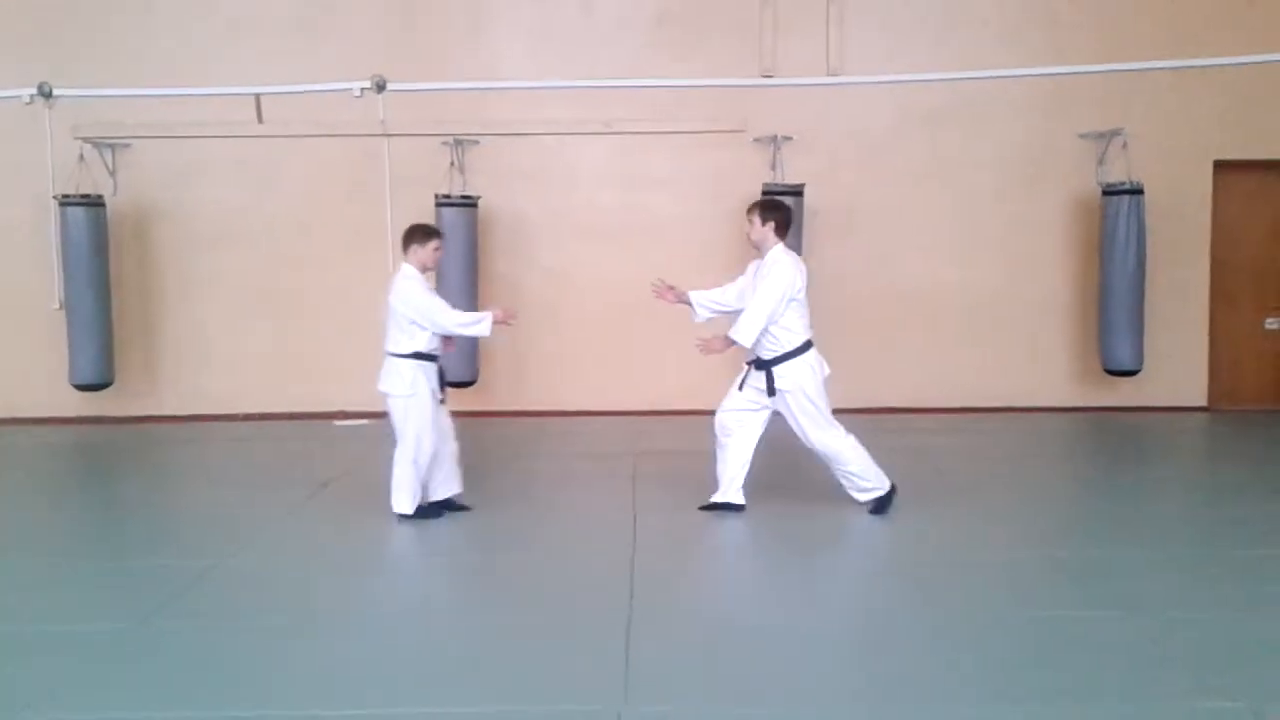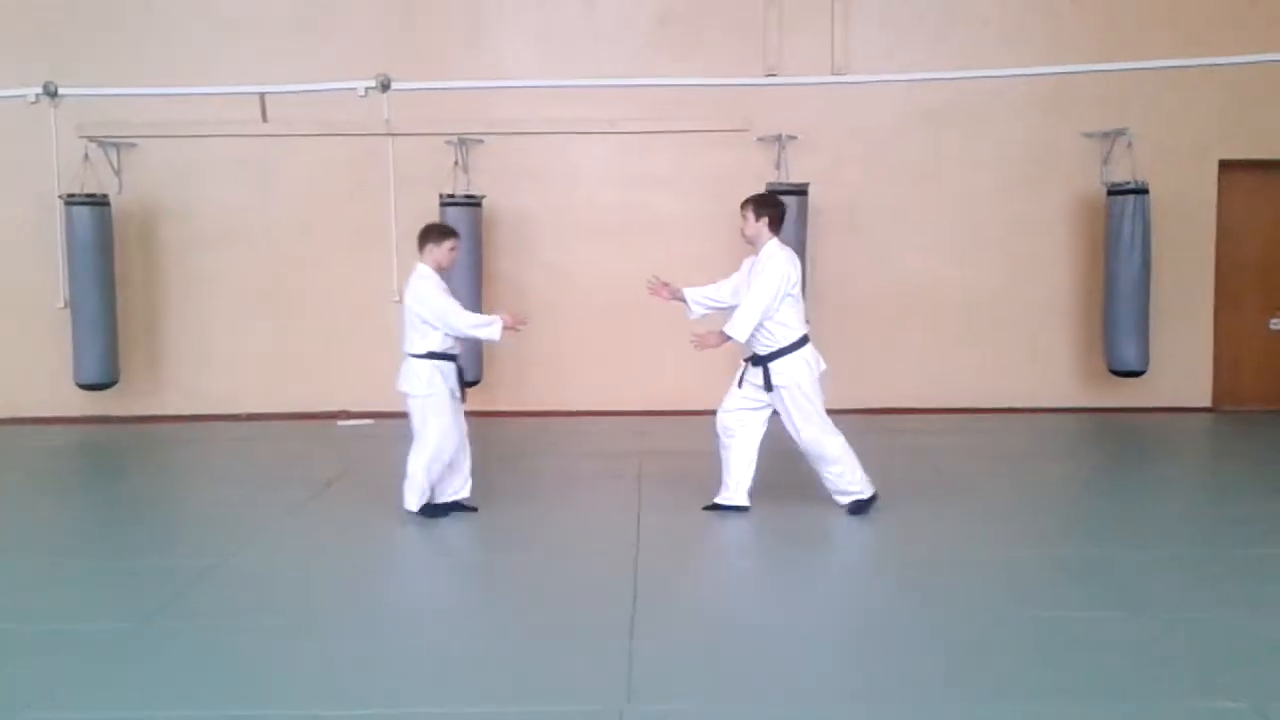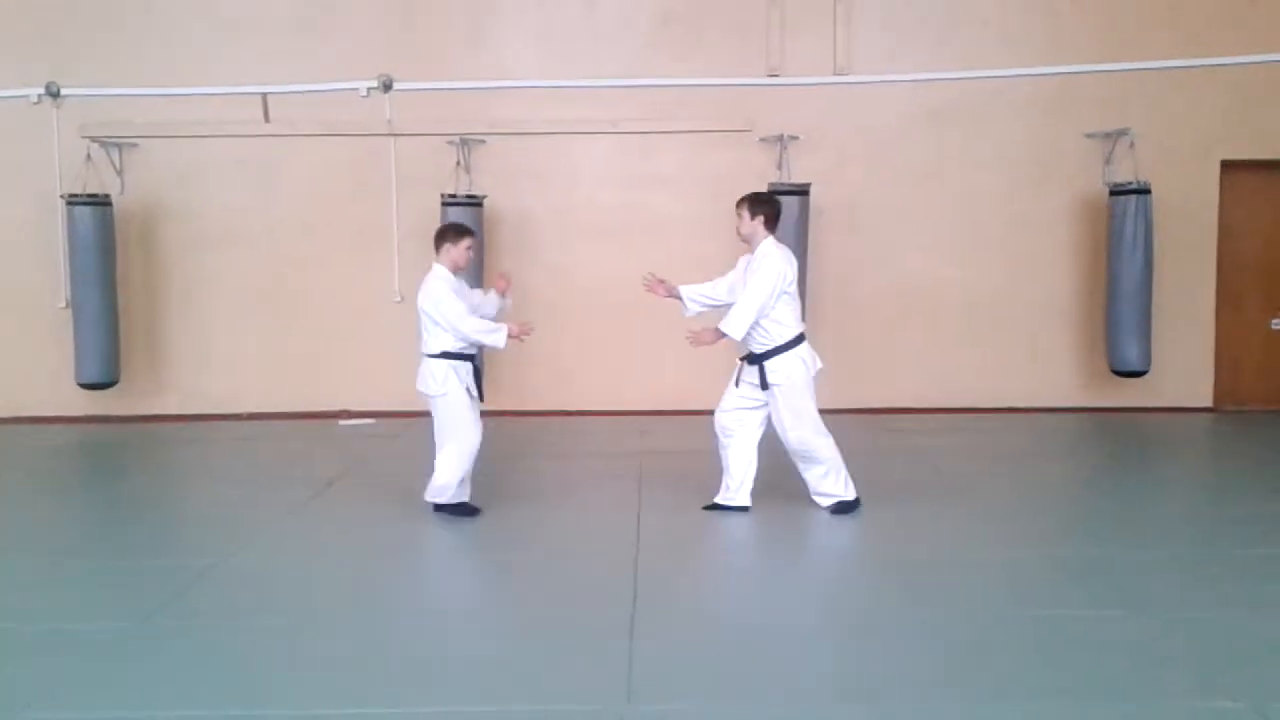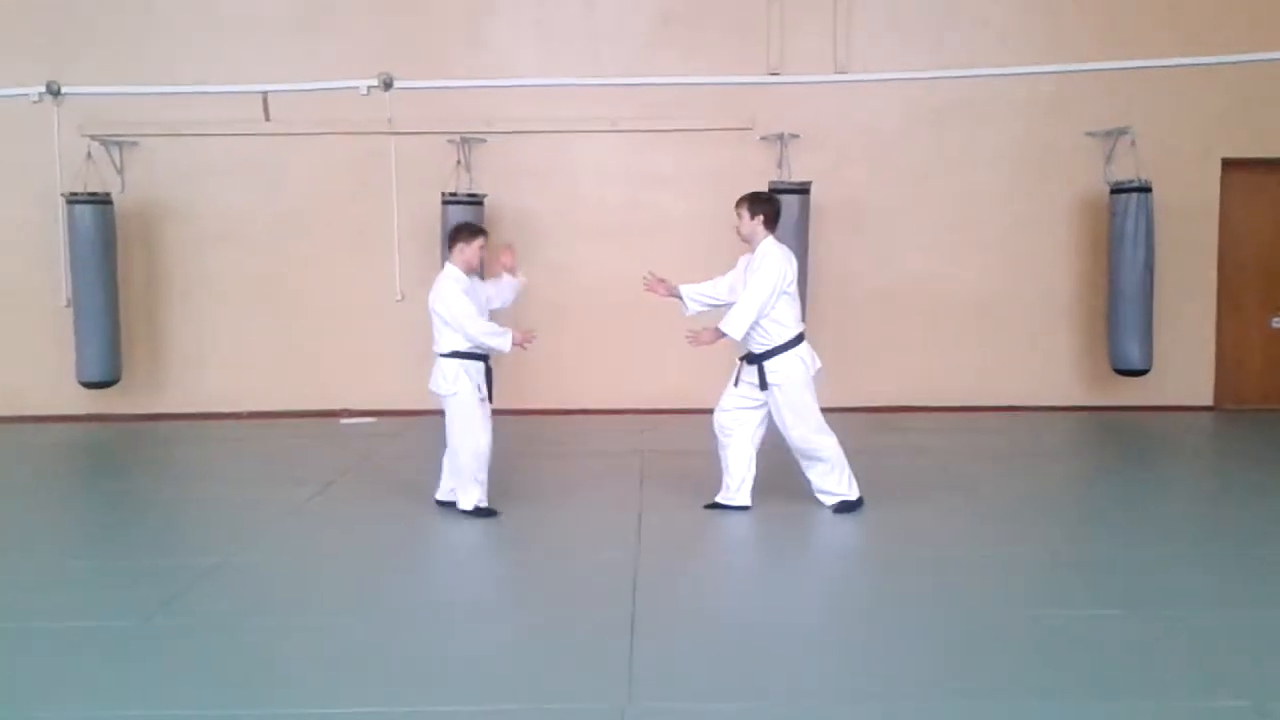
dt=0.1s
person 1, frame 1
left shoulder: (786, 265)
right shoulder: (758, 268)
left elbow: (762, 310)
right elbow: (731, 296)
left wrist: (728, 341)
right wrist: (683, 297)
left hip: (793, 368)
right hip: (765, 368)
left knee: (822, 434)
right knee: (732, 421)
left ankle: (877, 488)
right ankle: (729, 496)
person 1, frame 2
left shoulder: (781, 260)
right shoulder: (754, 263)
left elbow: (757, 305)
right elbow: (725, 292)
left wrist: (722, 337)
right wrist: (678, 294)
left hip: (789, 364)
right hip: (762, 365)
left knee: (813, 433)
right knee: (732, 421)
left ankle: (858, 492)
right ankle: (733, 497)
person 1, frame 3
left shoulder: (777, 258)
right shoulder: (750, 262)
left elbow: (752, 303)
right elbow: (722, 290)
left wrist: (717, 333)
right wrist: (673, 292)
left hip: (785, 362)
right hip: (758, 363)
left knee: (802, 434)
right knee: (732, 421)
left ankle: (841, 495)
right ankle: (734, 496)
person 1, frame 4
left shoulder: (776, 258)
right shoulder: (750, 261)
left elbow: (752, 303)
right elbow: (722, 289)
left wrist: (717, 333)
right wrist: (673, 291)
left hip: (784, 362)
right hip: (757, 363)
left knee: (805, 433)
right knee: (730, 420)
left ankle: (845, 494)
right ankle: (734, 496)
person 2, frame 1
left shoulder: (413, 283)
right shoulder: (409, 286)
right elbow: (444, 318)
left wrist: (443, 340)
right wrist: (489, 318)
left hip: (418, 372)
right hip: (409, 374)
left knee: (441, 434)
right knee: (416, 440)
left ankle: (441, 495)
right ankle: (406, 504)
person 2, frame 2
left shoulder: (429, 282)
right shoulder: (423, 286)
left elbow: (449, 321)
right elbow: (457, 320)
left wrist: (489, 324)
right wrist: (499, 323)
left hip: (437, 371)
right hip: (428, 373)
left knee: (455, 436)
right knee: (436, 440)
left ankle: (450, 496)
right ankle: (416, 500)
person 2, frame 3
left shoulder: (453, 283)
right shoulder: (436, 285)
left elbow: (480, 309)
right elbow: (466, 324)
left wrist: (497, 296)
right wrist: (505, 331)
left hip: (458, 371)
right hip: (445, 372)
left knee: (459, 436)
right knee: (465, 436)
left ankle: (451, 496)
right ankle: (442, 497)
person 2, frame 4
left shoulder: (469, 281)
right shoulder: (448, 285)
left elbow: (496, 298)
right elbow: (473, 325)
left wrist: (509, 274)
right wrist: (509, 337)
left hip: (470, 369)
right hip: (458, 371)
left knee: (465, 436)
right knee: (474, 437)
left ankle: (450, 494)
right ankle: (470, 500)
